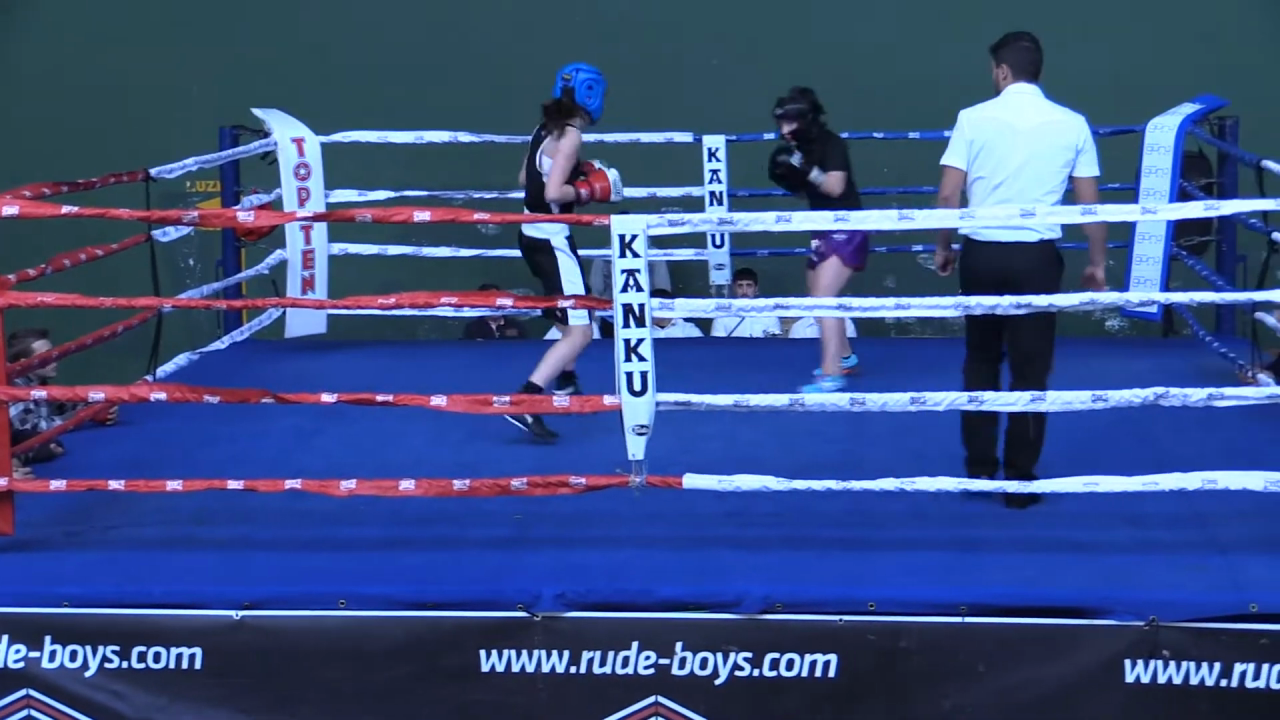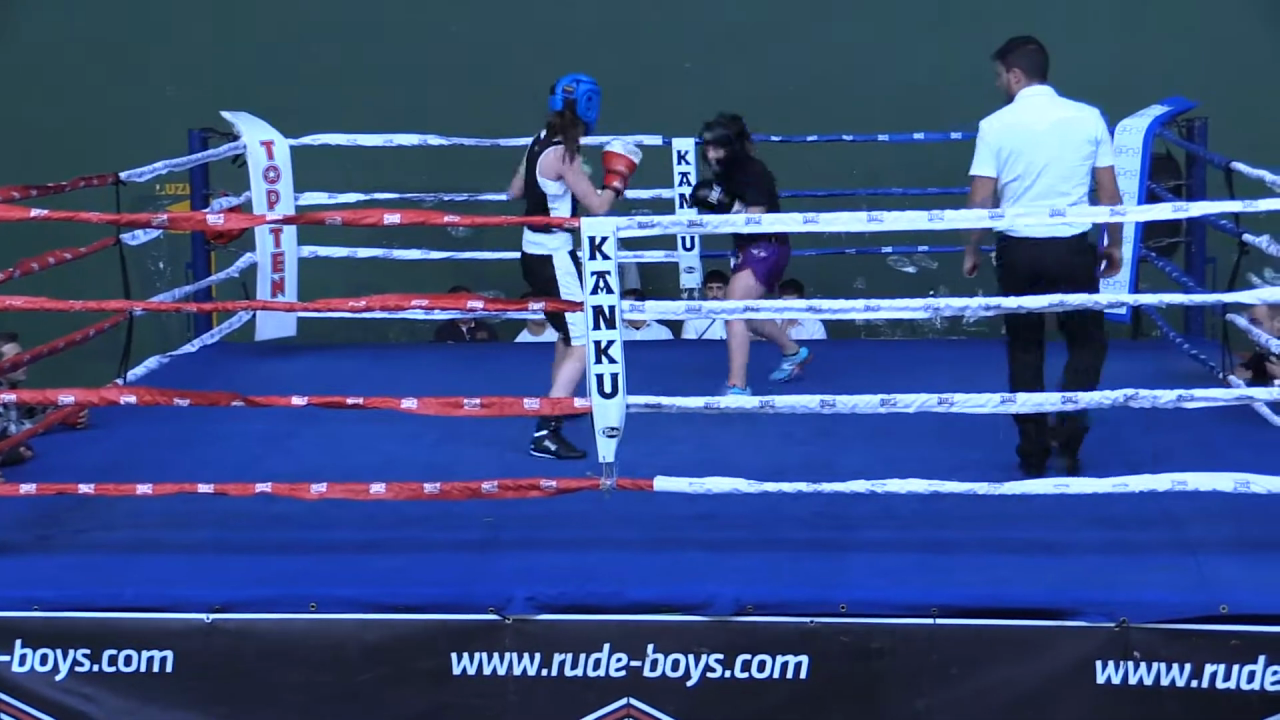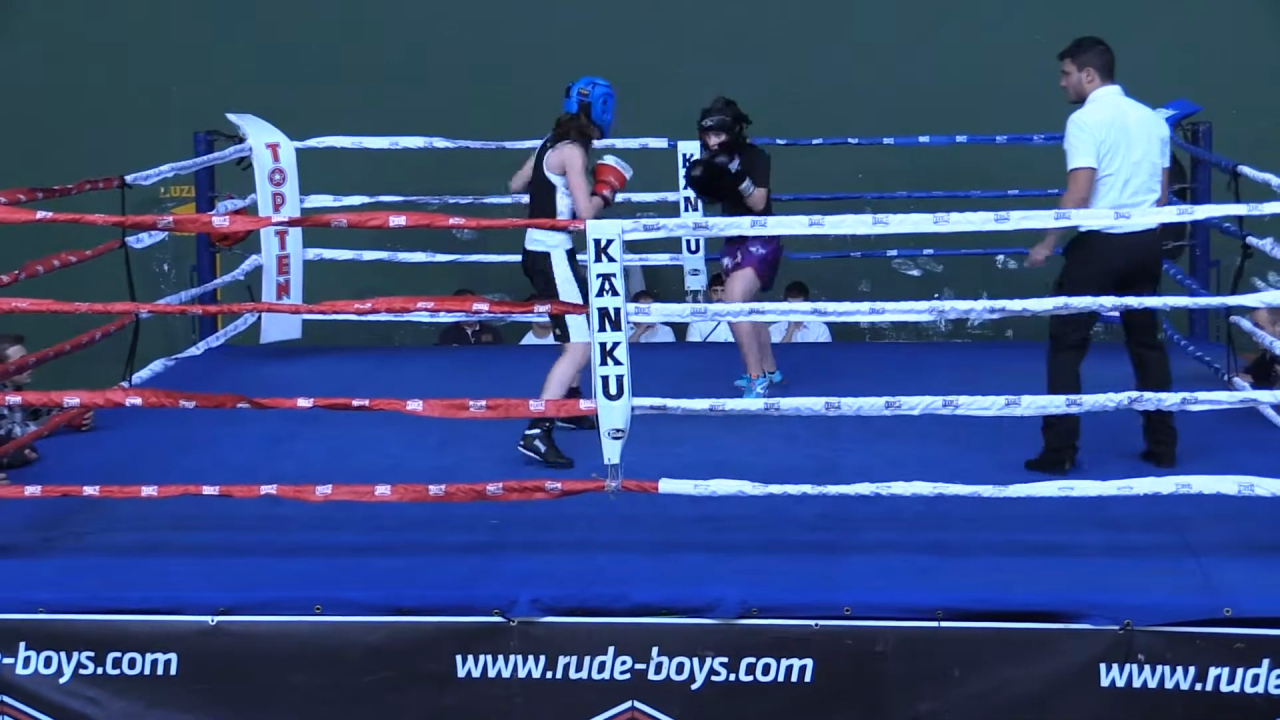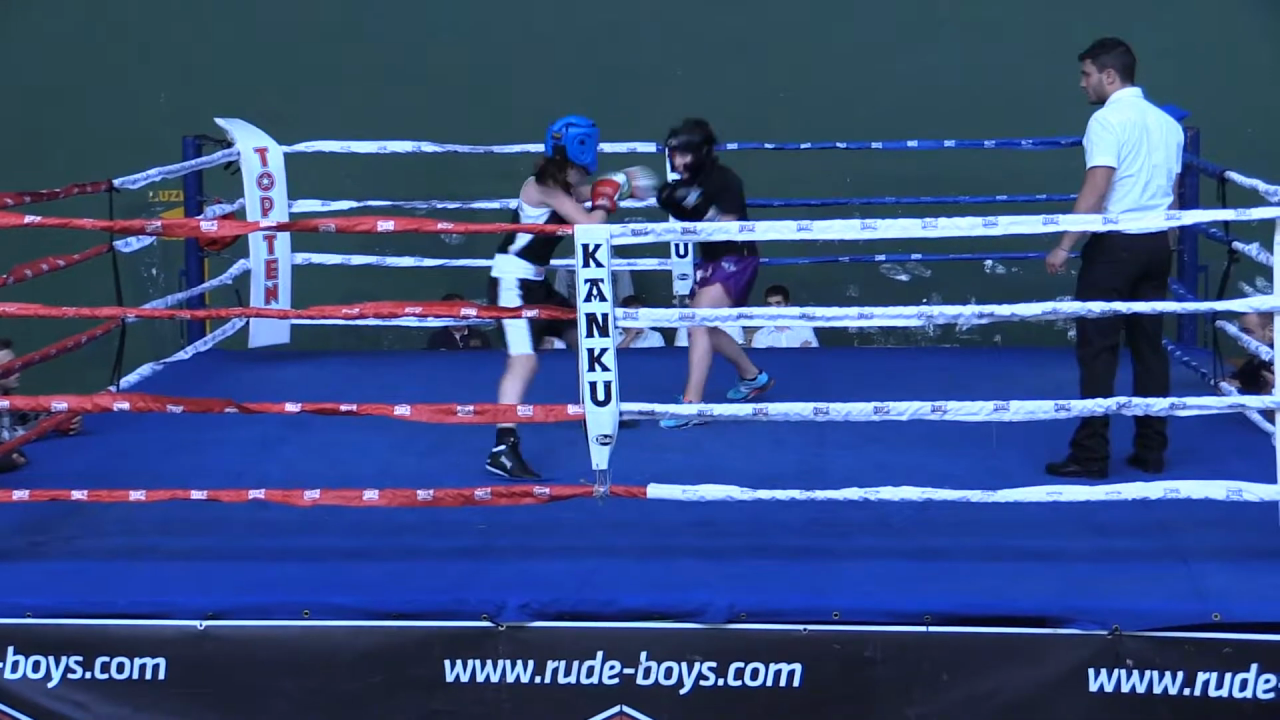
dt=0.5s
person 1, frame 1
left shoulder: (974, 118)
right shoulder: (1072, 124)
left elbow: (948, 195)
right elbow: (1089, 204)
left wrist: (944, 246)
right wrist: (1097, 262)
left hip: (981, 254)
right hip: (1036, 257)
left knee: (980, 363)
right knee: (1030, 371)
left ankle: (980, 464)
right ankle: (1017, 480)
person 1, frame 2
left shoulder: (995, 124)
right shoulder: (1087, 117)
left elbow: (981, 201)
right elbow: (1108, 193)
left wrist: (971, 252)
right wrist: (1114, 244)
left hip: (1017, 251)
right hip: (1071, 249)
left knee: (1024, 352)
right knee: (1087, 344)
left ankle: (1033, 452)
right ankle: (1065, 435)
person 1, frame 3
left shoulder: (1086, 119)
right shoulder: (1153, 119)
left elbow: (1079, 194)
right elbow: (1162, 191)
left wrist: (1047, 244)
left hip: (1100, 244)
right hip: (1145, 242)
left knee: (1066, 344)
right knee: (1147, 342)
left ankle: (1059, 451)
right ankle: (1161, 444)
person 1, frame 4
left shoulder: (1108, 119)
right shoulder: (1168, 123)
left elbow: (1096, 192)
right elbow: (1169, 193)
left wrist: (1064, 245)
left hip: (1116, 246)
right hip: (1156, 245)
left knee: (1097, 350)
right knee: (1150, 346)
left ankle: (1091, 456)
right ankle: (1151, 449)
person 2, frame 1
left shoulder: (547, 130)
right shoulder: (569, 137)
left elbow: (525, 179)
right elbow: (553, 193)
right wrist: (590, 192)
left hip: (535, 235)
right hip: (550, 241)
left knee: (574, 315)
right knee: (582, 331)
left ankle: (565, 382)
person 2, frame 2
left shoulder: (542, 141)
right shoulder: (564, 154)
left elbow: (515, 191)
right elbow: (598, 208)
right wrist: (618, 175)
left hip: (540, 252)
right hip: (553, 256)
left knee: (570, 330)
right knee: (583, 347)
left ankle: (560, 399)
right ankle: (545, 432)
person 2, frame 3
left shoulder: (552, 143)
right shoulder: (573, 150)
left elbow: (516, 185)
right elbow: (585, 213)
right wrist: (607, 187)
left hip: (542, 250)
right hip: (551, 254)
left knee: (583, 330)
right knee: (580, 347)
right ankle: (537, 432)
person 2, frame 4
left shoulder: (569, 185)
right shoulder: (545, 185)
right elbow: (590, 226)
right wrist: (606, 199)
left hip: (534, 282)
right hip: (513, 281)
right knee: (523, 363)
right ankle: (504, 449)
person 3, frame 1
left shoulder: (832, 143)
right shoulder: (800, 147)
left elbow: (834, 187)
left wrist: (804, 168)
right wrist: (786, 174)
left hip: (846, 230)
right hip: (825, 231)
left knee: (823, 296)
right knee: (821, 296)
left ankle: (830, 375)
right ankle: (844, 358)
person 3, frame 2
left shoulder: (754, 172)
right shoulder: (727, 172)
left wrist: (723, 200)
right wrist: (709, 199)
left hip: (767, 248)
right hip: (749, 247)
left ankle: (738, 388)
right ankle: (793, 353)
person 3, frame 3
left shoulder: (754, 156)
right shoulder: (711, 161)
left elbow: (758, 203)
left wrist: (737, 173)
right wrist: (700, 184)
left hip: (760, 243)
right hip: (735, 243)
left knee: (733, 305)
right knee: (743, 308)
left ankle: (757, 379)
right ankle: (769, 371)
person 3, frame 4
left shoulder: (724, 180)
right shoulder: (688, 182)
right elbow: (689, 221)
left wrist: (699, 205)
right wrist: (672, 203)
left hip: (735, 261)
right hip: (712, 260)
left knee: (698, 325)
right knee: (706, 329)
left ankle: (691, 405)
right ankle: (754, 378)
